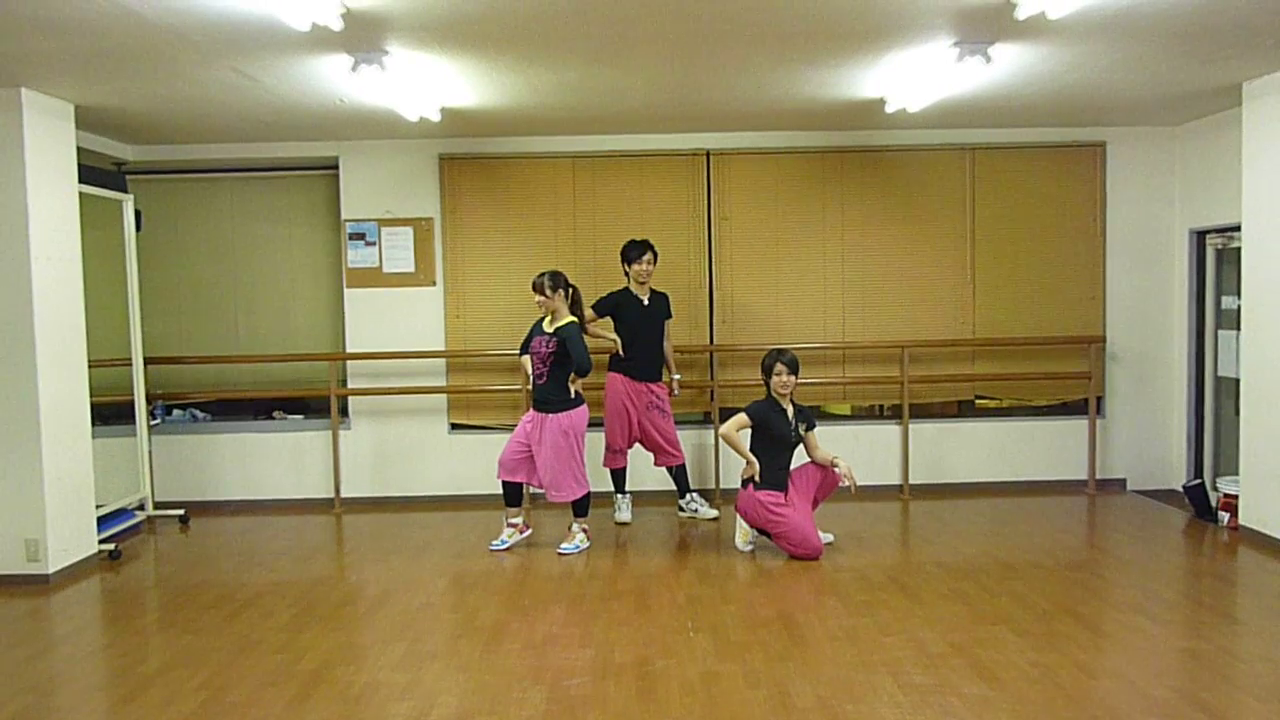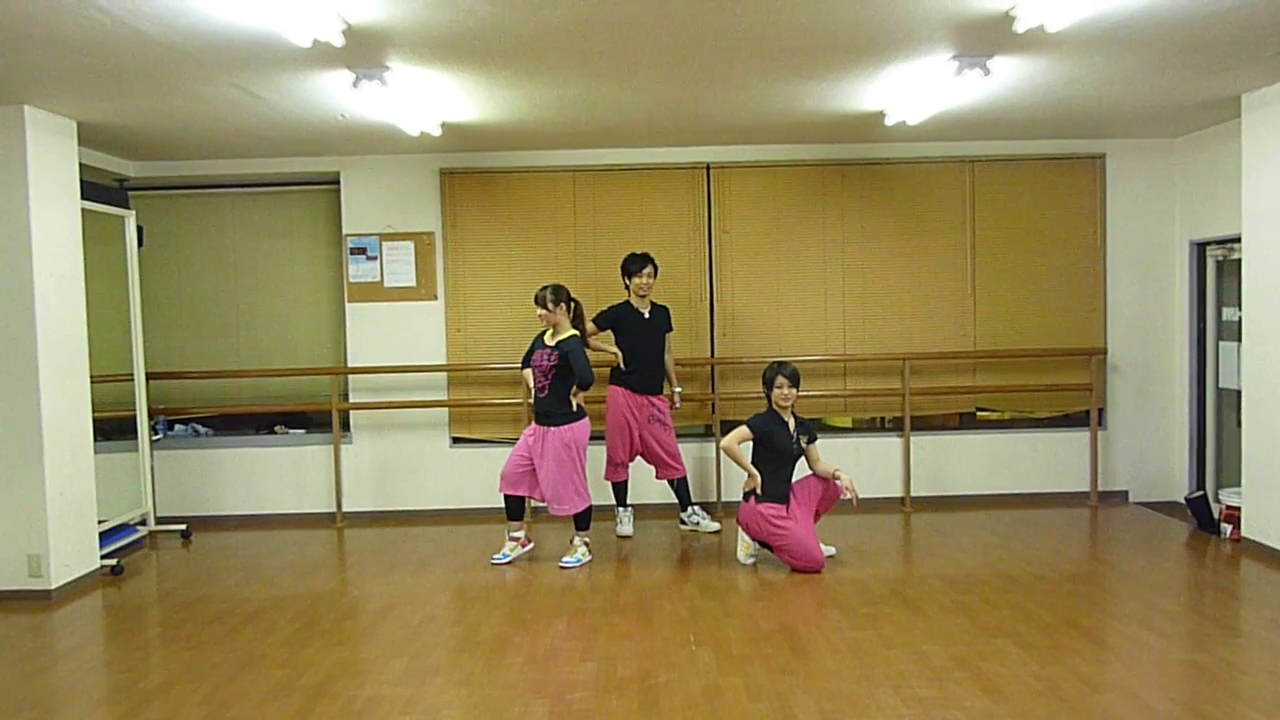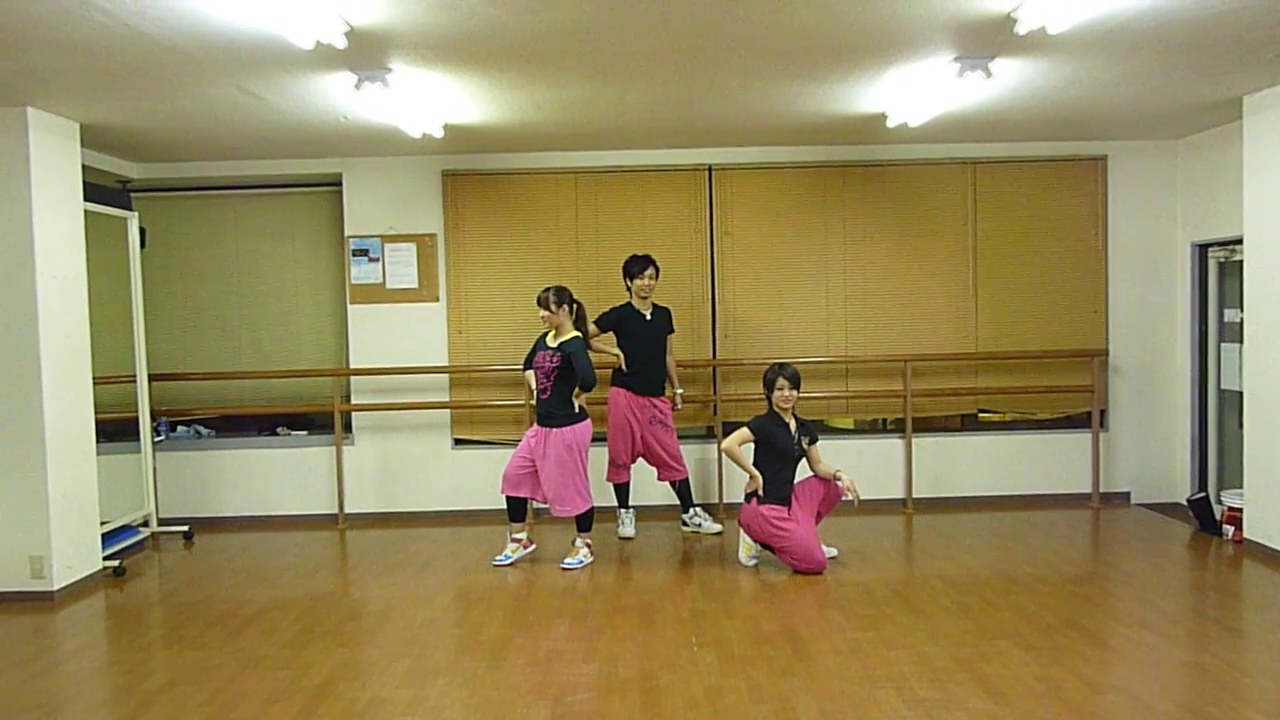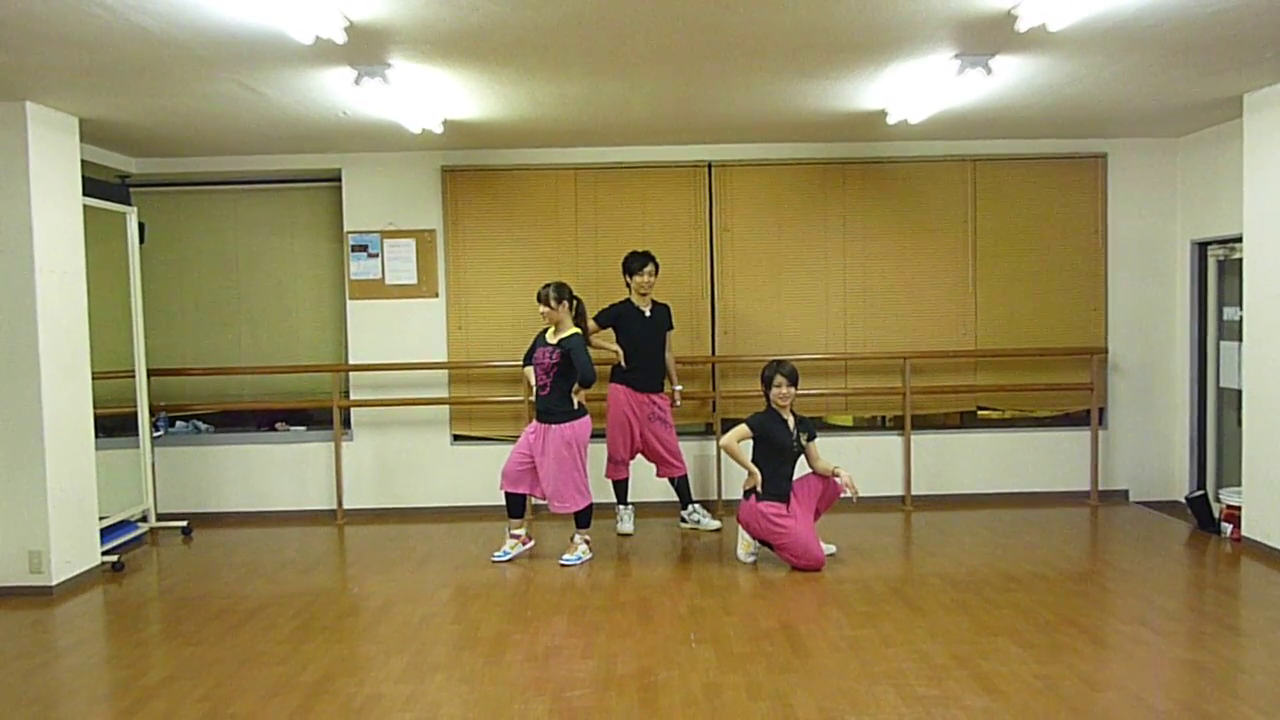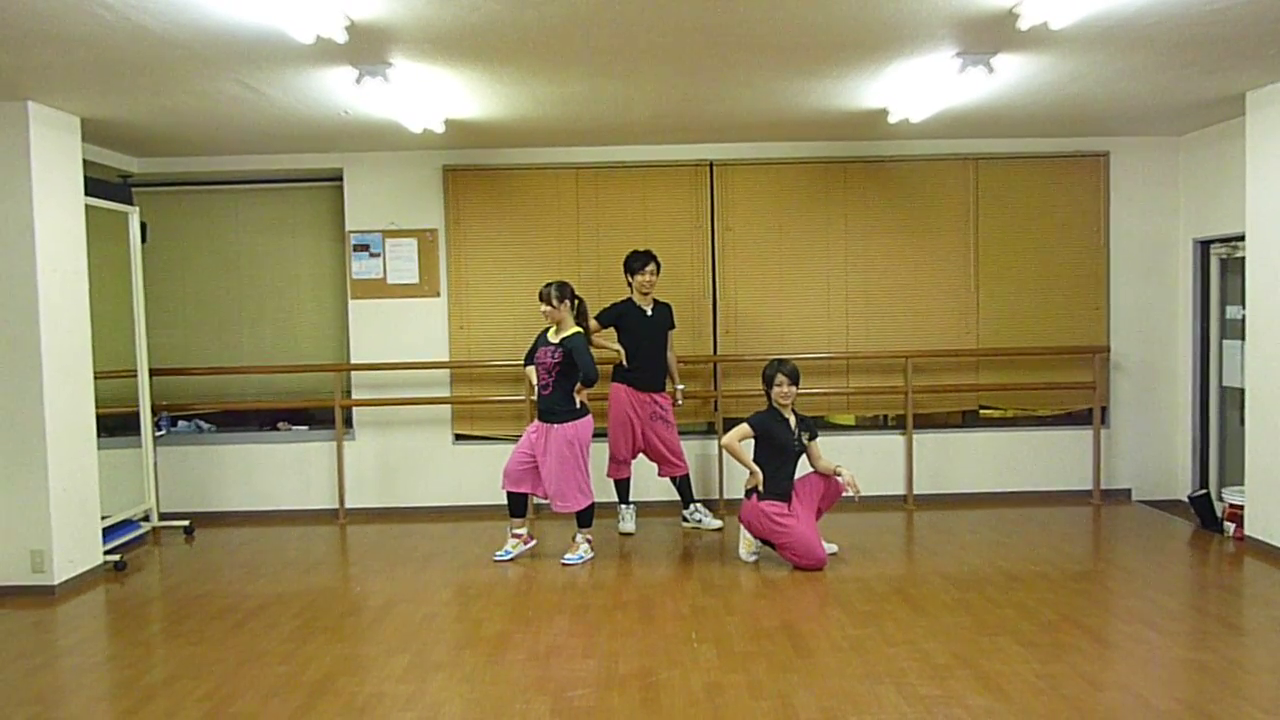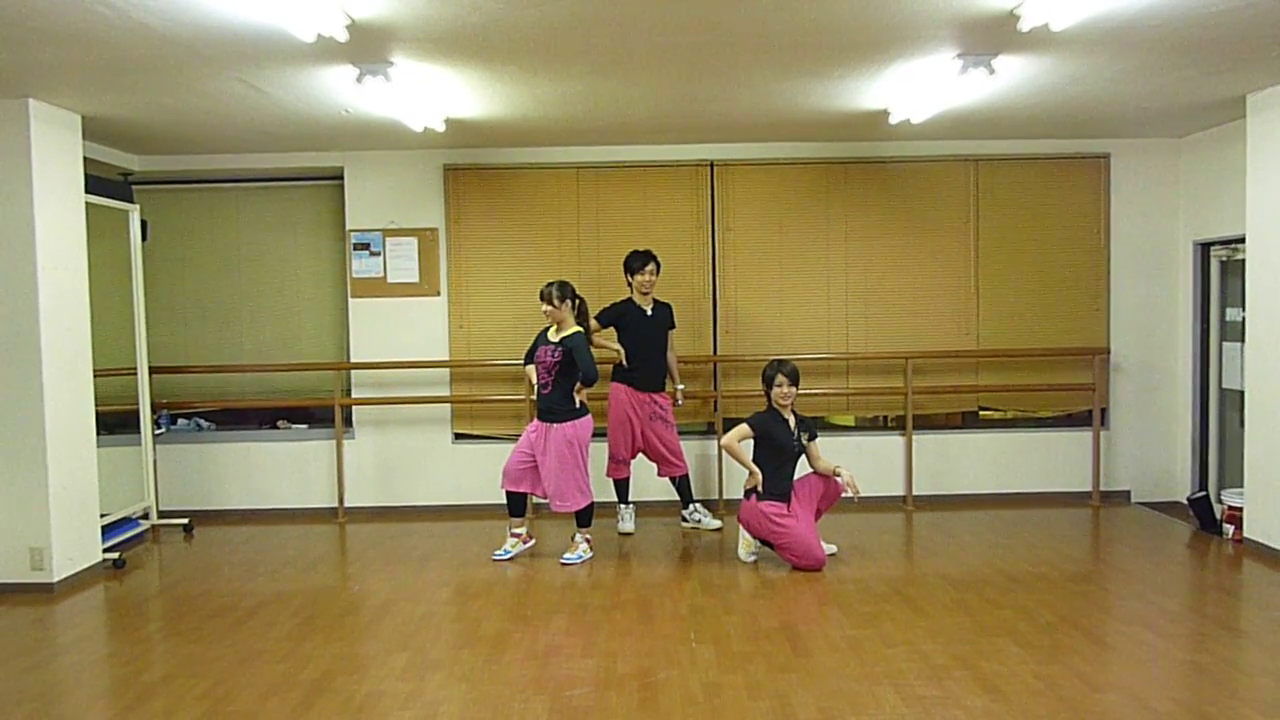
dt=0.5s
person 1, frame 1
left shoulder: (662, 300)
right shoulder: (616, 300)
right elbow: (581, 323)
left wrist: (674, 376)
right wrist: (611, 336)
left hip: (653, 382)
right hip: (622, 380)
left knee: (668, 441)
right knee: (618, 441)
left ankle: (686, 499)
right ankle: (622, 499)
person 1, frame 2
left shoulder: (662, 313)
right shoulder: (617, 313)
left wrist: (675, 388)
right wrist: (611, 349)
left hip: (654, 395)
right hip: (623, 393)
left knee: (670, 453)
right knee: (620, 454)
left ankle: (688, 512)
right ankle: (623, 512)
person 1, frame 3
left shoulder: (664, 315)
right shoulder: (619, 315)
right elbow: (583, 338)
left wrist: (677, 390)
right wrist: (614, 351)
left hip: (656, 397)
right hip: (625, 395)
left knee: (672, 455)
right knee: (622, 455)
left ankle: (690, 513)
right ankle: (625, 514)
person 1, frame 4
left shoulder: (663, 311)
right shoulder: (618, 311)
left wrist: (676, 386)
right wrist: (613, 347)
left hip: (655, 393)
right hip: (624, 391)
left knee: (670, 452)
right knee: (620, 451)
left ankle: (689, 510)
right ankle: (624, 510)
person 1, frame 5
left shoulder: (665, 311)
right shoulder: (619, 310)
left wrist: (678, 386)
right wrist: (615, 347)
left hip: (656, 393)
right hip: (625, 391)
left knee: (672, 451)
right knee: (622, 451)
left ankle: (690, 509)
right ankle: (625, 509)
person 1, frame 6
left shoulder: (665, 310)
right shoulder: (619, 310)
left wrist: (678, 386)
right wrist: (614, 347)
left hip: (656, 393)
right hip: (625, 390)
left knee: (671, 451)
right knee: (621, 450)
left ankle: (690, 509)
right ankle: (625, 509)
person 2, frame 1
left shoulder: (570, 330)
right shoulder: (540, 325)
left elbow: (584, 365)
right elbow: (525, 350)
left wrist: (572, 382)
left hip: (565, 414)
right hip: (538, 412)
left knee: (568, 472)
right knee: (509, 461)
left ankle: (580, 530)
right ankle: (515, 525)
person 2, frame 2
left shoulder: (572, 343)
right shoulder: (541, 339)
left elbow: (586, 378)
right elbow: (526, 363)
left wrist: (574, 395)
left hip: (566, 427)
right hip: (540, 425)
left knee: (571, 485)
right knee: (512, 474)
left ankle: (582, 544)
right ankle: (517, 539)
person 2, frame 3
left shoulder: (574, 345)
right shoulder: (543, 340)
left elbow: (589, 379)
right elbow: (528, 365)
left wrist: (576, 396)
left hip: (568, 428)
right hip: (542, 426)
left knee: (573, 487)
right knee: (514, 476)
left ankle: (583, 545)
right ankle: (519, 540)
person 2, frame 4
left shoulder: (574, 341)
right shoulder: (543, 336)
left elbow: (588, 376)
right elbow: (528, 362)
left wrist: (574, 392)
left hip: (568, 424)
right hip: (541, 423)
left knee: (571, 483)
right knee: (513, 472)
left ankle: (582, 542)
right ankle: (517, 536)
person 2, frame 5
left shoulder: (575, 340)
right shoulder: (544, 336)
left elbow: (591, 375)
right elbow: (529, 361)
left wrist: (577, 391)
right wrist: (536, 384)
left hip: (569, 423)
right hip: (543, 422)
left knee: (574, 482)
right knee: (514, 471)
left ankle: (584, 541)
right ankle: (519, 535)
person 2, frame 6
left shoulder: (576, 339)
right shoulder: (545, 335)
left elbow: (590, 375)
right elbow: (529, 360)
left wrist: (577, 391)
right wrist: (536, 383)
left hip: (569, 423)
right hip: (542, 422)
left knee: (573, 482)
right knee: (514, 470)
left ankle: (583, 541)
right ankle: (519, 535)
person 3, frame 1
left shoulder: (803, 414)
right shoulder: (761, 409)
left elbow: (815, 452)
right elbow: (726, 430)
left wrist: (837, 461)
right wrist: (752, 460)
left hip: (785, 485)
right hip: (761, 493)
right knee: (811, 549)
left ankle: (797, 522)
right ankle: (757, 524)
person 3, frame 2
left shoulder: (804, 426)
right shoulder: (763, 422)
left elbow: (816, 465)
right elbow: (727, 443)
left wrist: (839, 474)
right wrist: (753, 473)
left hip: (786, 498)
right hip: (762, 505)
right knee: (813, 561)
left ankle: (800, 536)
right ankle: (759, 536)
person 3, frame 3
left shoulder: (805, 428)
right shoulder: (764, 423)
left elbow: (817, 466)
right elbow: (728, 445)
left wrist: (840, 475)
right wrist: (755, 474)
left hip: (788, 500)
right hip: (764, 507)
right knee: (815, 563)
left ankle: (801, 537)
right ankle: (759, 537)
person 3, frame 4
left shoulder: (803, 424)
right shoulder: (762, 420)
left elbow: (816, 463)
right elbow: (726, 441)
left wrist: (838, 471)
right wrist: (753, 471)
left hip: (787, 497)
right hip: (762, 504)
right knee: (813, 559)
left ankle: (800, 535)
right ankle: (758, 534)
person 3, frame 5
left shoulder: (805, 424)
right shoulder: (763, 419)
left elbow: (817, 462)
right elbow: (728, 441)
left wrist: (840, 470)
right wrist: (755, 470)
left hip: (789, 496)
right hip: (764, 503)
right knee: (815, 559)
left ankle: (801, 533)
right ankle: (760, 533)
person 3, frame 6
left shoulder: (804, 424)
right shoulder: (763, 420)
left elbow: (817, 462)
right elbow: (727, 441)
left wrist: (839, 471)
right wrist: (754, 470)
left hip: (788, 496)
right hip: (763, 503)
right knee: (814, 559)
left ankle: (801, 534)
right ankle: (759, 534)
